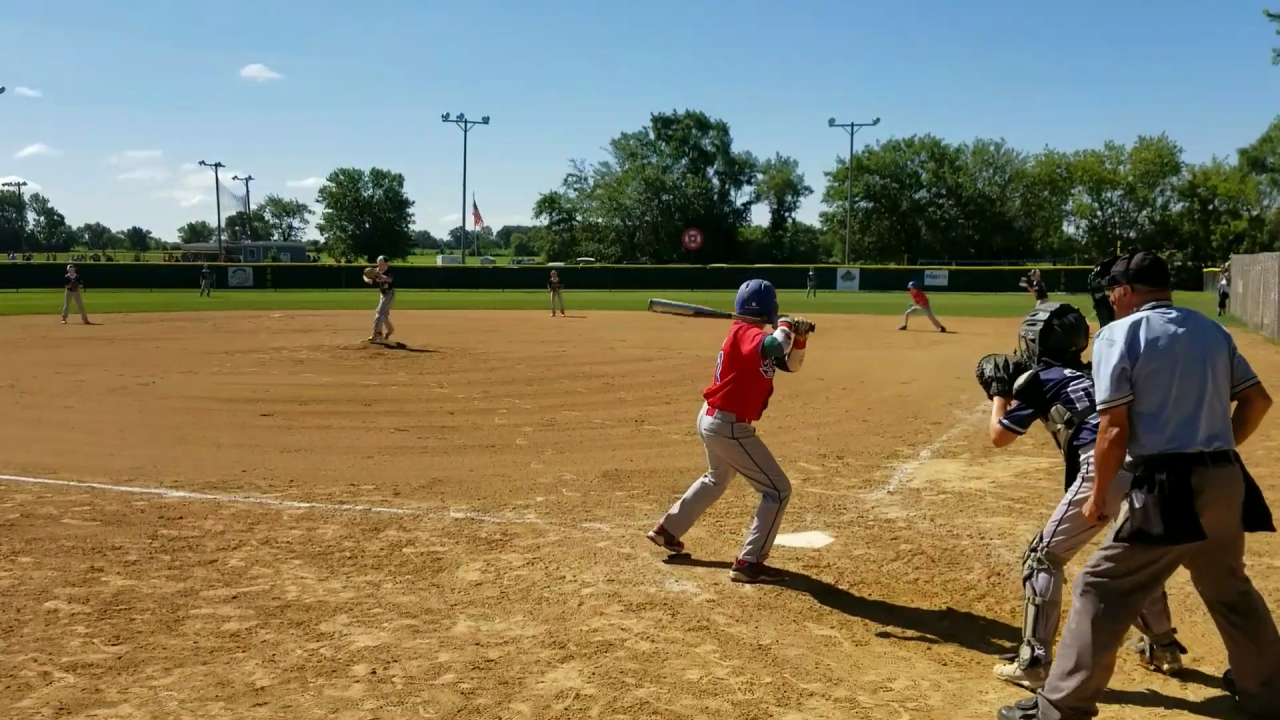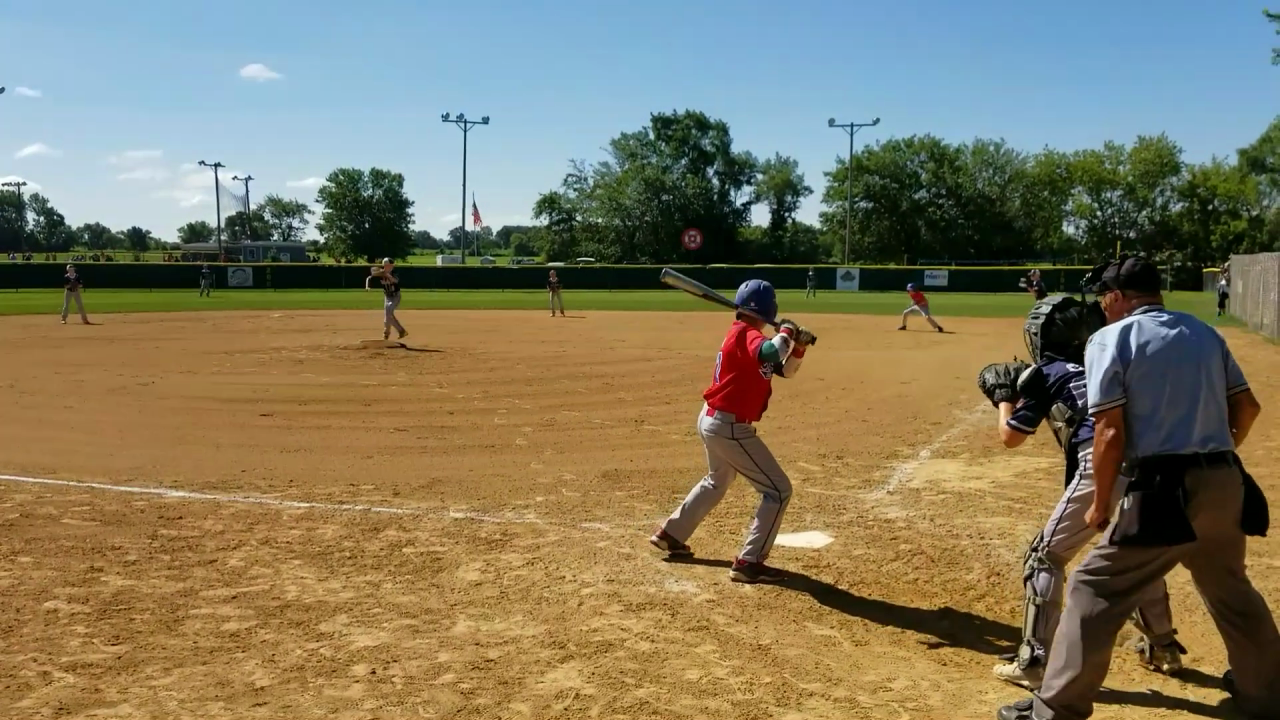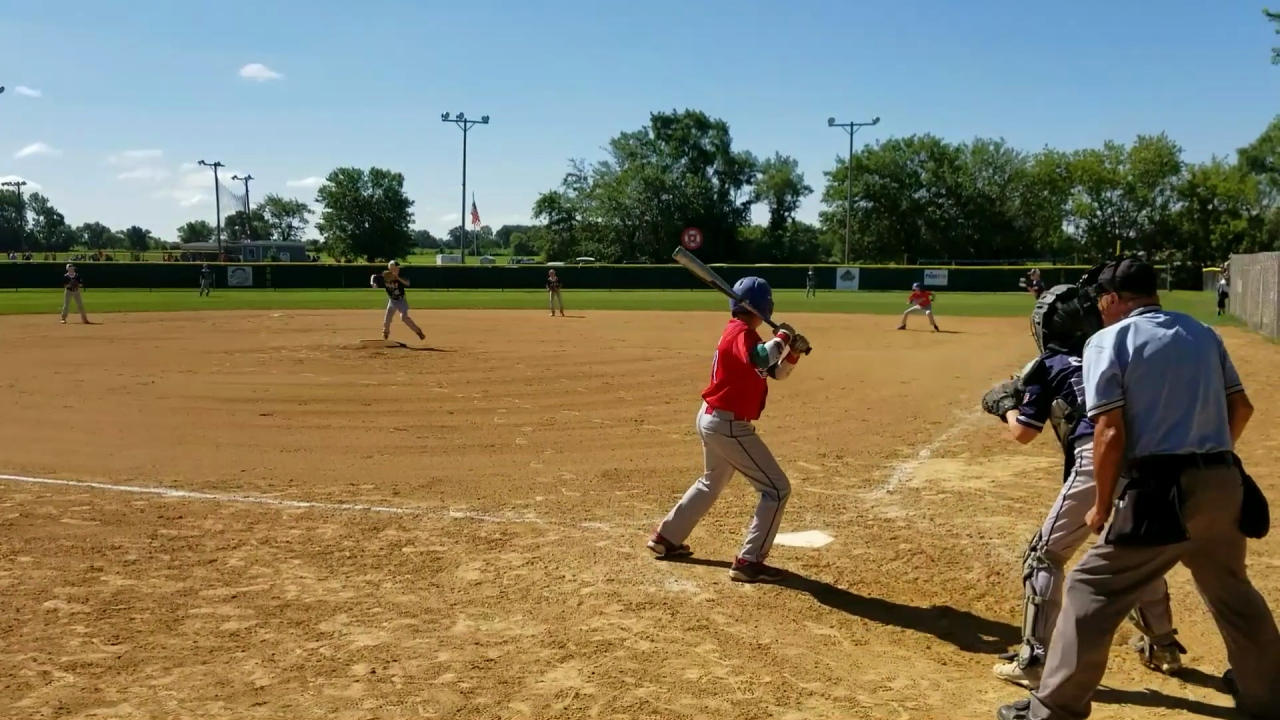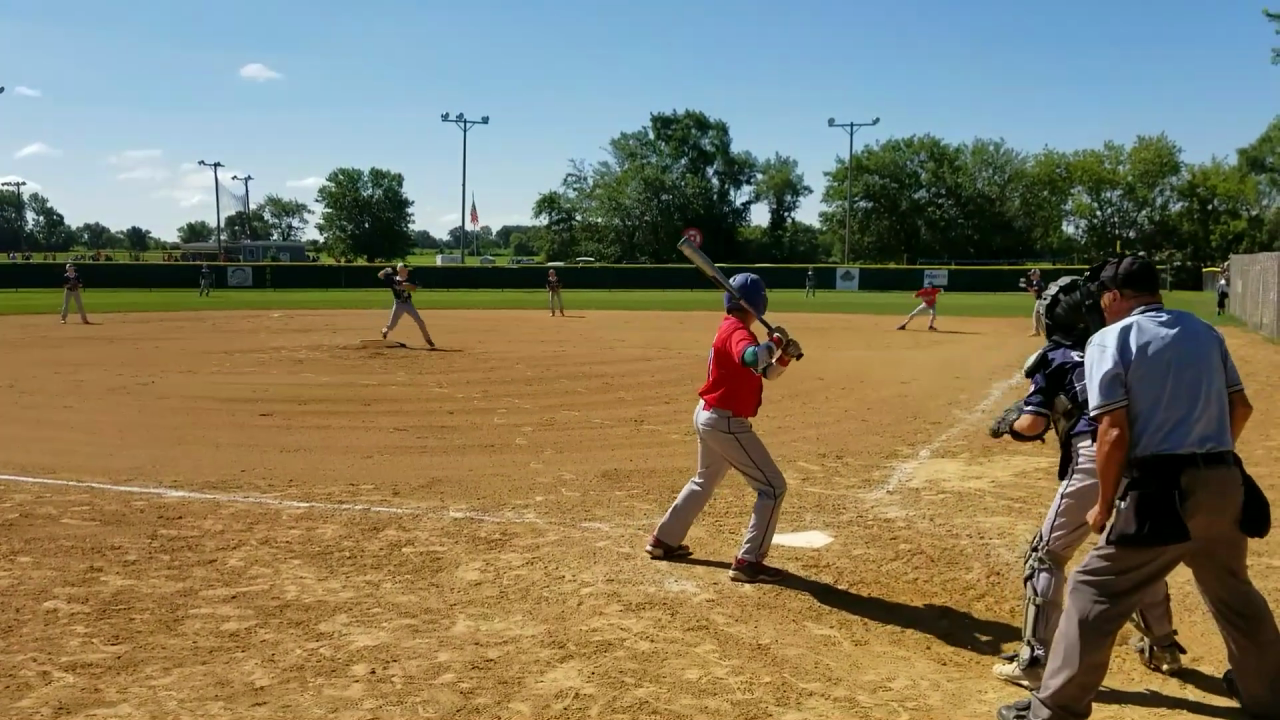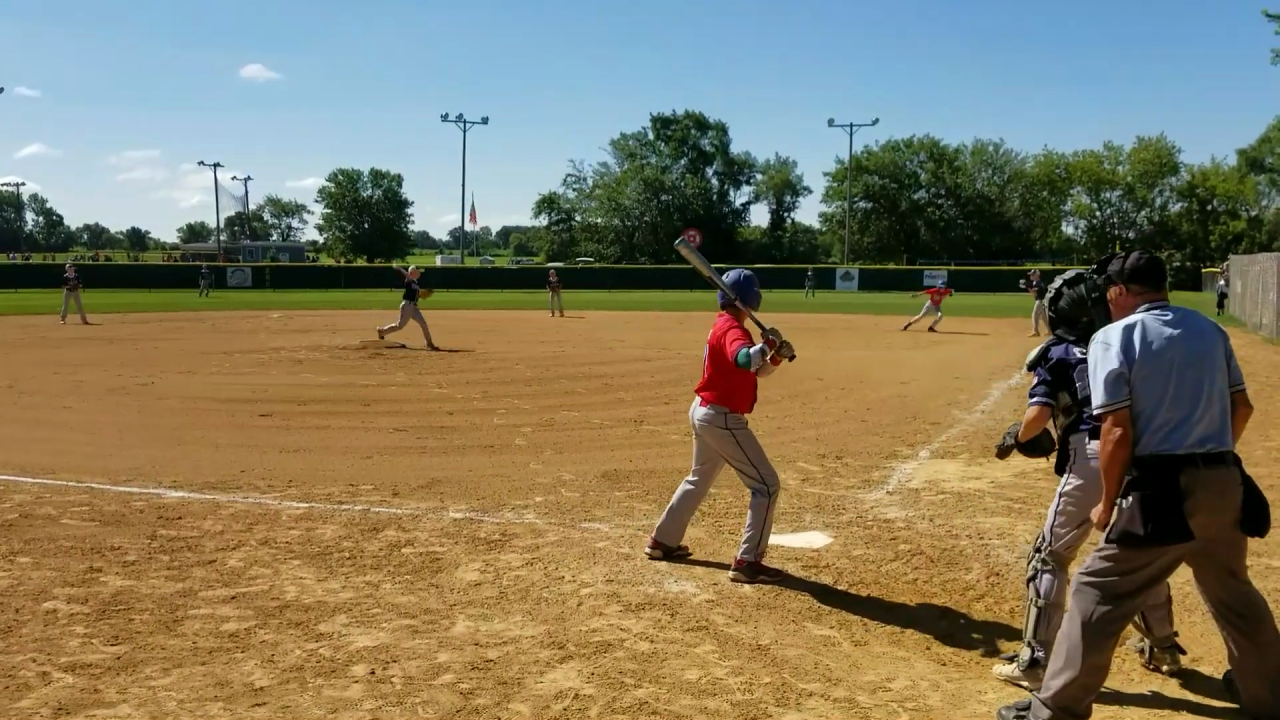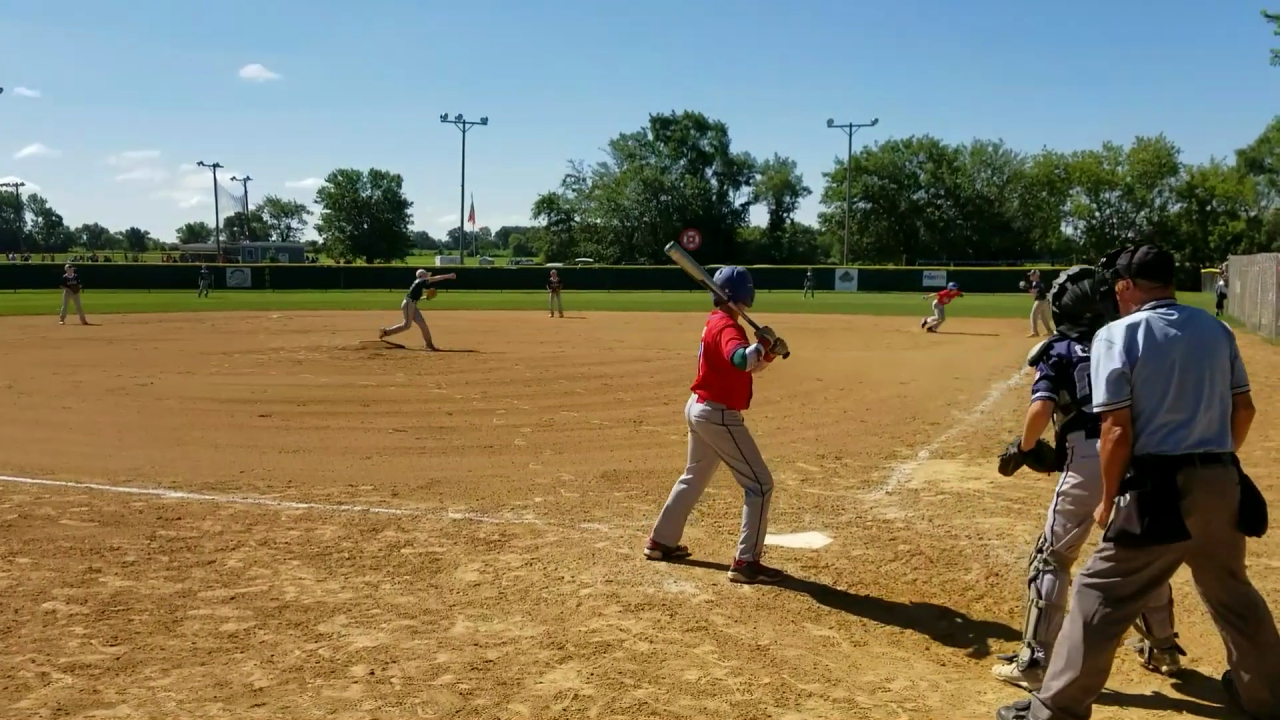
dt=0.1s
person 1, frame 1
left shoulder: (1120, 334)
right shoulder: (1210, 329)
left elbow: (1115, 428)
left wrist: (1098, 495)
left hip: (1168, 487)
right hip: (1226, 480)
left knee: (1102, 591)
right knee: (1231, 591)
person 1, frame 2
left shoulder: (1110, 340)
right shoulder: (1204, 332)
left elbow: (1111, 432)
left wrist: (1100, 503)
left hip: (1164, 490)
right hip: (1226, 484)
left knee: (1094, 592)
right knee: (1232, 593)
person 1, frame 3
left shoulder: (1107, 342)
right shoulder: (1201, 332)
left elbow: (1111, 433)
right elbow: (1240, 407)
left wrist: (1102, 505)
left hip: (1161, 490)
right hip: (1224, 483)
left knee: (1091, 591)
right knee: (1233, 593)
person 1, frame 4
left shoulder: (1109, 340)
right shoulder: (1203, 331)
left elbow: (1114, 433)
right elbow: (1240, 407)
left wrist: (1105, 504)
left hip: (1162, 489)
right hip: (1226, 483)
left knee: (1094, 593)
right knee: (1234, 593)
person 1, frame 5
left shoulder: (1113, 338)
right shoulder: (1208, 329)
left elbow: (1117, 432)
right elbow: (1241, 407)
left wrist: (1108, 502)
left hip: (1163, 488)
right hip: (1226, 483)
left knee: (1097, 594)
right knee: (1234, 593)
person 1, frame 6
left shoulder: (1117, 335)
right shoulder: (1215, 329)
left elbow: (1117, 431)
left wrist: (1108, 499)
left hip: (1160, 488)
right hip: (1222, 483)
left knee: (1100, 596)
right knee: (1233, 594)
person 2, frame 1
left shoulder: (1039, 380)
right shoulder: (1095, 374)
left elbow: (999, 436)
left wrist: (1000, 393)
left knee: (1043, 557)
left ankle: (1034, 661)
right ankle: (1162, 647)
person 2, frame 2
left shoulder: (1043, 374)
left elbow: (1011, 436)
left wrist: (1003, 400)
left knee: (1044, 557)
left ankle: (1034, 661)
right ankle: (1163, 646)
person 2, frame 3
left shoulder: (1046, 368)
left elbow: (1024, 433)
left wrist: (1006, 406)
left hip: (1099, 461)
left knee: (1044, 555)
left ankle: (1034, 660)
right ankle: (1162, 646)
person 2, frame 4
left shoulder: (1052, 359)
left elbow: (1034, 423)
left wrist: (1011, 423)
left hip: (1093, 460)
left knee: (1046, 557)
left ankle: (1034, 660)
right ankle: (1162, 646)
person 2, frame 5
left shoulder: (1054, 354)
left elbow: (1037, 415)
left wrist: (1019, 437)
left hip: (1092, 458)
left knee: (1049, 557)
left ankle: (1035, 661)
right ankle: (1162, 648)
person 2, frame 6
left shoulder: (1057, 350)
left elbow: (1040, 409)
left wrist: (1024, 447)
left hip: (1090, 458)
left knee: (1052, 558)
left ankle: (1034, 661)
right ankle: (1162, 648)
person 3, frame 1
left shoulder: (747, 334)
right shoulder: (747, 333)
left elbow: (791, 364)
right elbow: (774, 346)
left wrist: (799, 337)
right wrist: (785, 327)
left hip: (712, 419)
right hip: (729, 426)
left knee: (716, 480)
right knee: (777, 490)
left ankle: (668, 528)
right ankle: (749, 563)
person 3, frame 2
left shoulder: (744, 335)
right shoulder: (746, 335)
left elbow: (785, 370)
right elbow: (770, 354)
left wrist: (798, 347)
right wrist: (787, 333)
left hip: (712, 419)
right hip: (729, 427)
left knee: (717, 482)
right knee: (778, 490)
left ankle: (670, 534)
right ankle: (749, 563)
person 3, frame 3
left shoulder: (740, 333)
right shoulder: (742, 334)
left elbow: (778, 371)
right elbow: (762, 356)
left wrist: (793, 351)
right wrist: (782, 336)
left hip: (711, 418)
right hip: (728, 425)
left knee: (711, 483)
right knee: (777, 489)
left ankle: (666, 537)
right ankle: (748, 562)
person 3, frame 4
left shoulder: (731, 329)
right shoulder: (737, 331)
left elbow: (766, 372)
right elbow: (752, 360)
left wrist: (784, 356)
right wrist: (775, 341)
left hip: (707, 415)
right hip: (726, 422)
left knee: (704, 481)
right knee: (773, 487)
left ankle: (664, 539)
right ankle: (748, 562)
person 3, frame 5
left shoulder: (725, 326)
right shoulder: (732, 329)
left elbow: (759, 370)
right elbow: (745, 361)
left wrist: (776, 355)
right wrist: (768, 342)
left hip: (704, 412)
right hip: (722, 419)
left knee: (698, 480)
right knee: (766, 485)
left ankle: (662, 541)
right ankle: (747, 562)
person 3, frame 6
left shoulder: (716, 322)
right shoulder: (728, 326)
left elbow: (750, 366)
right elbow: (741, 361)
left wrist: (769, 352)
right wrist: (763, 341)
left hip: (699, 408)
right hip: (719, 415)
left knee: (694, 478)
right knee: (760, 484)
left ankle: (661, 541)
right ankle: (746, 562)
